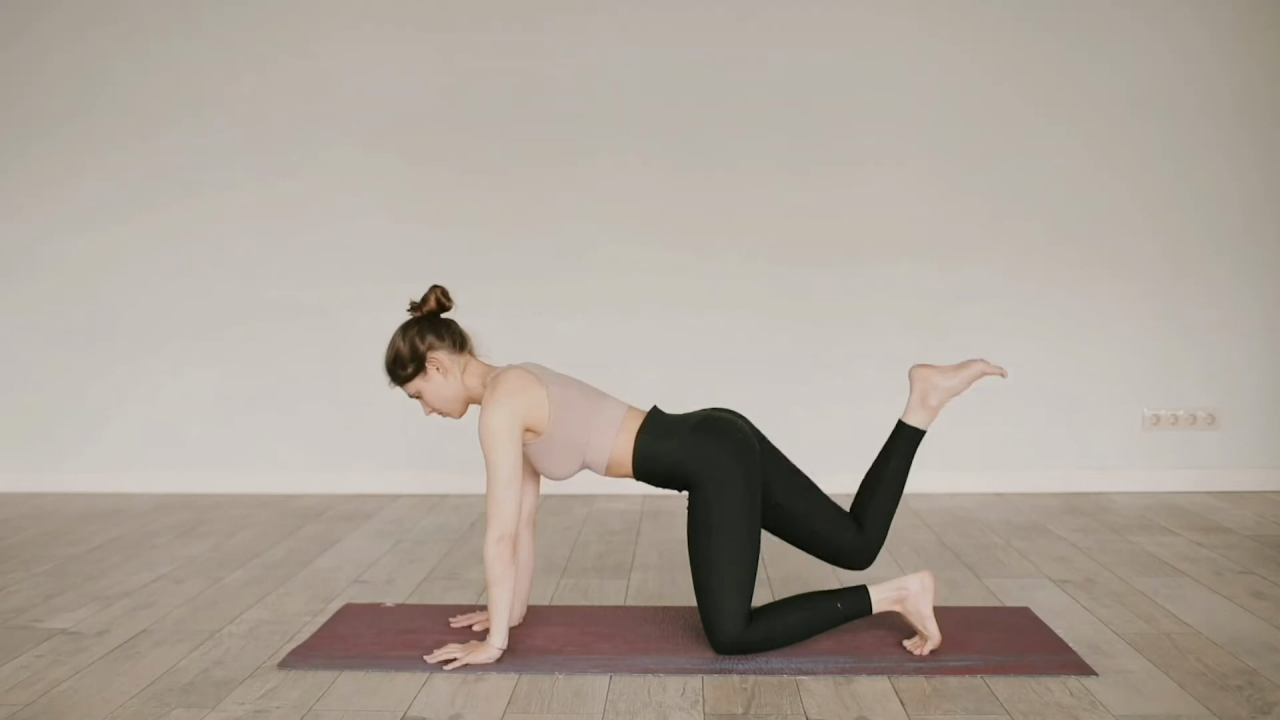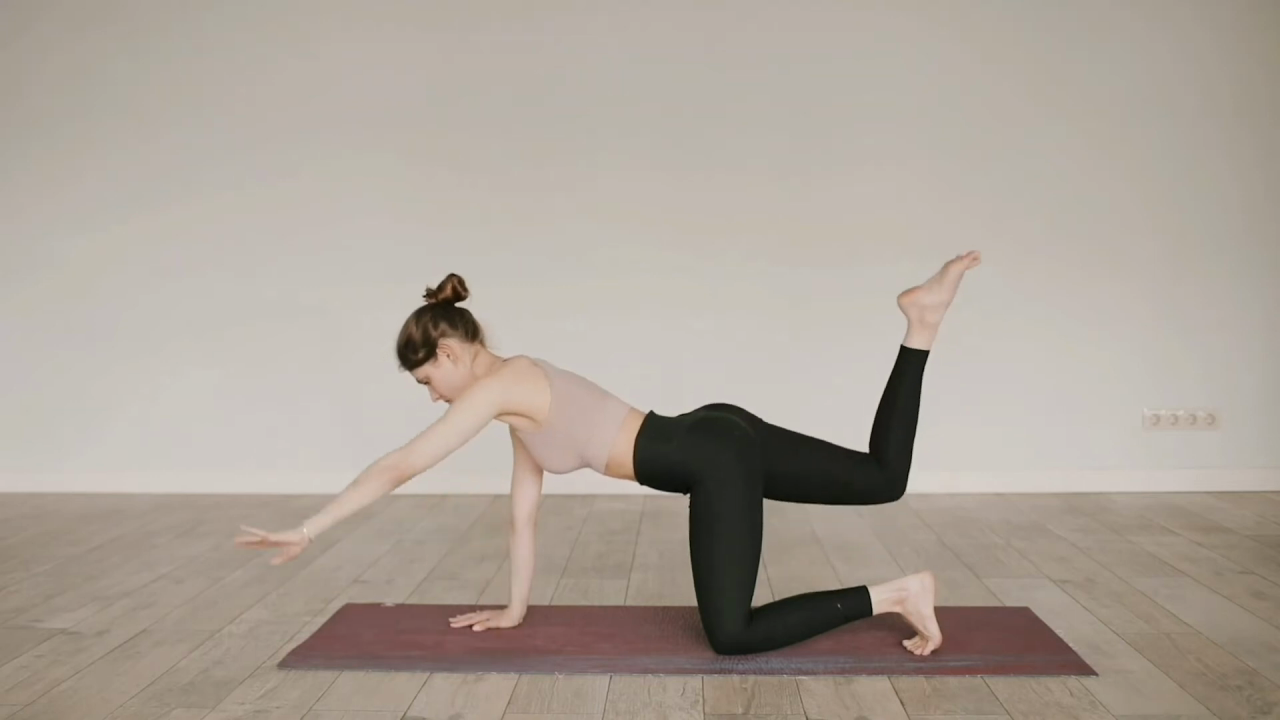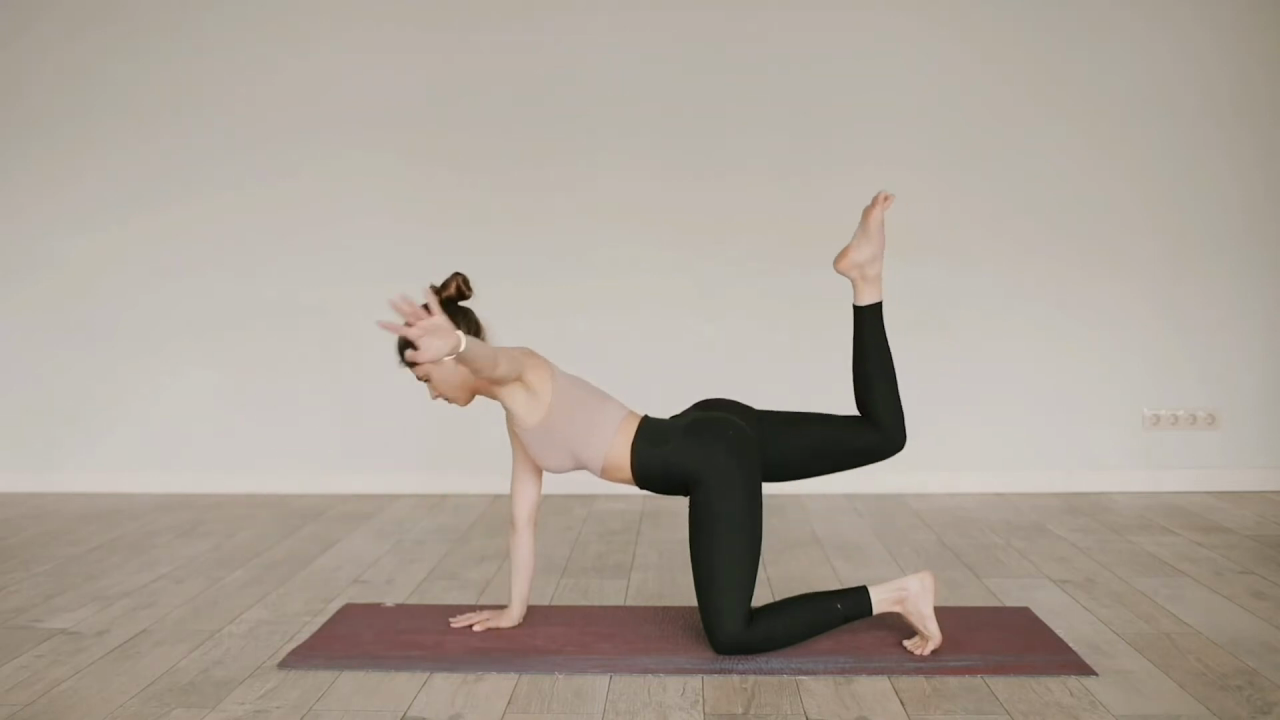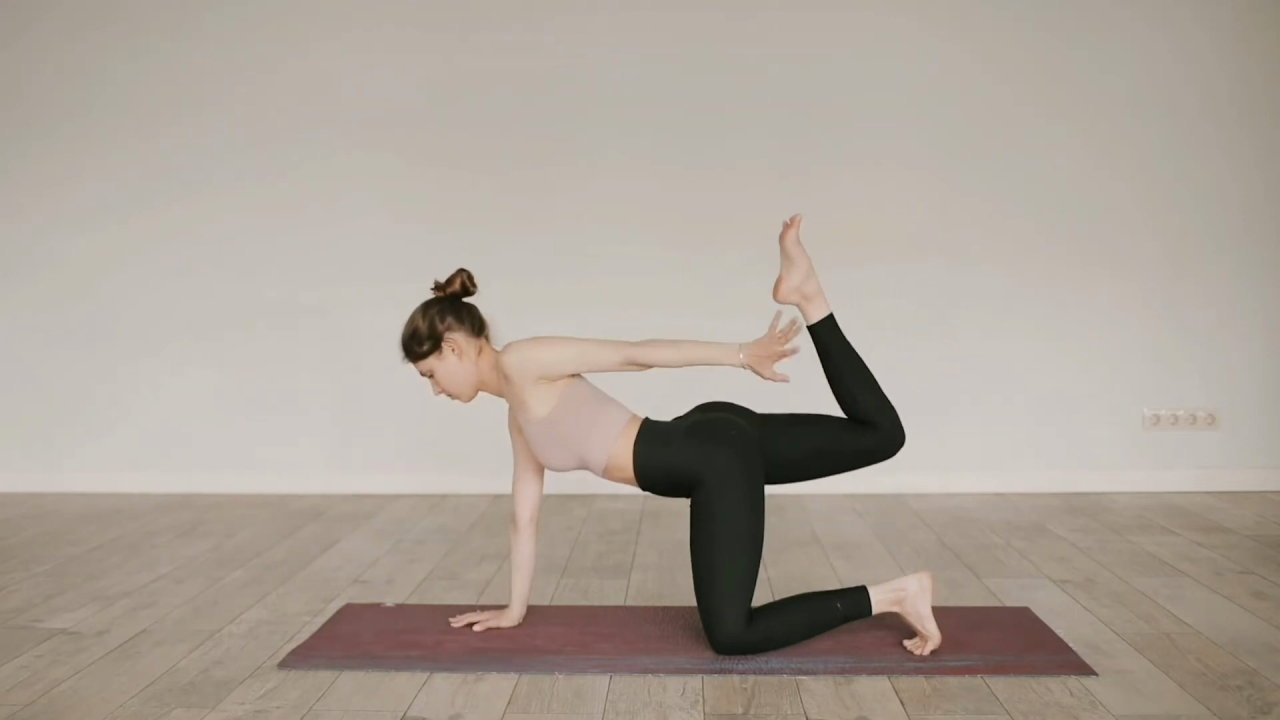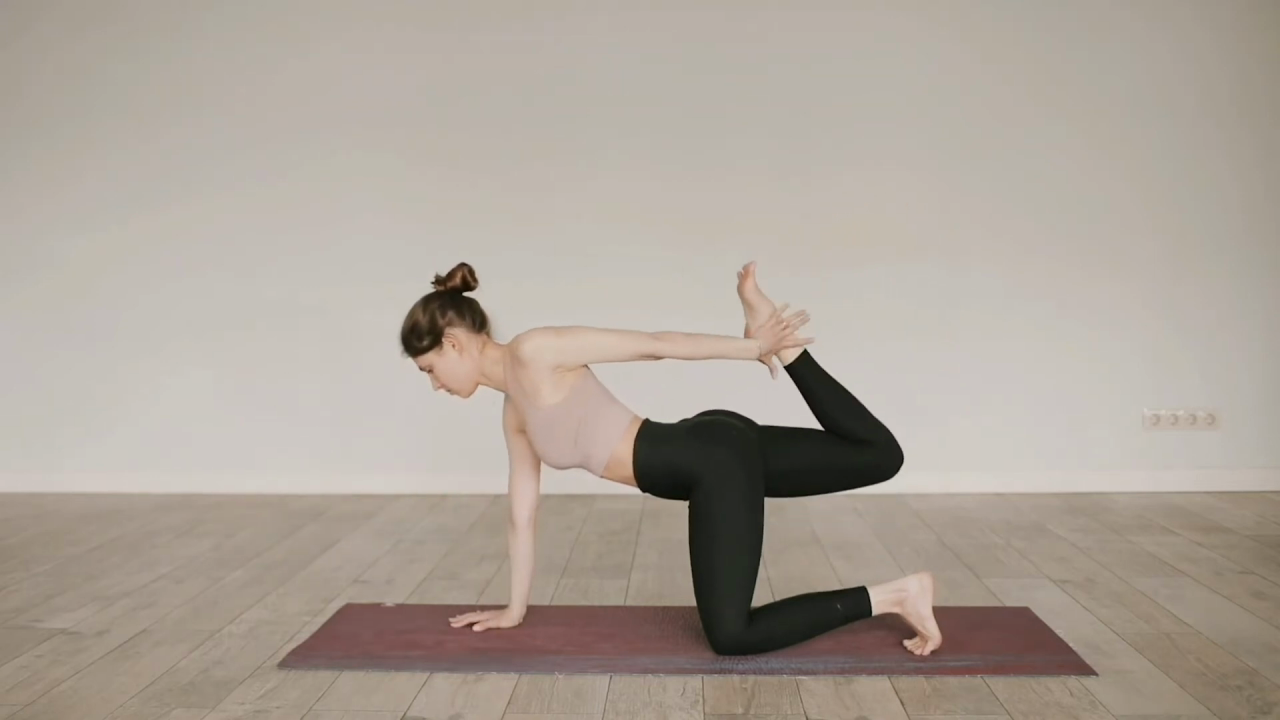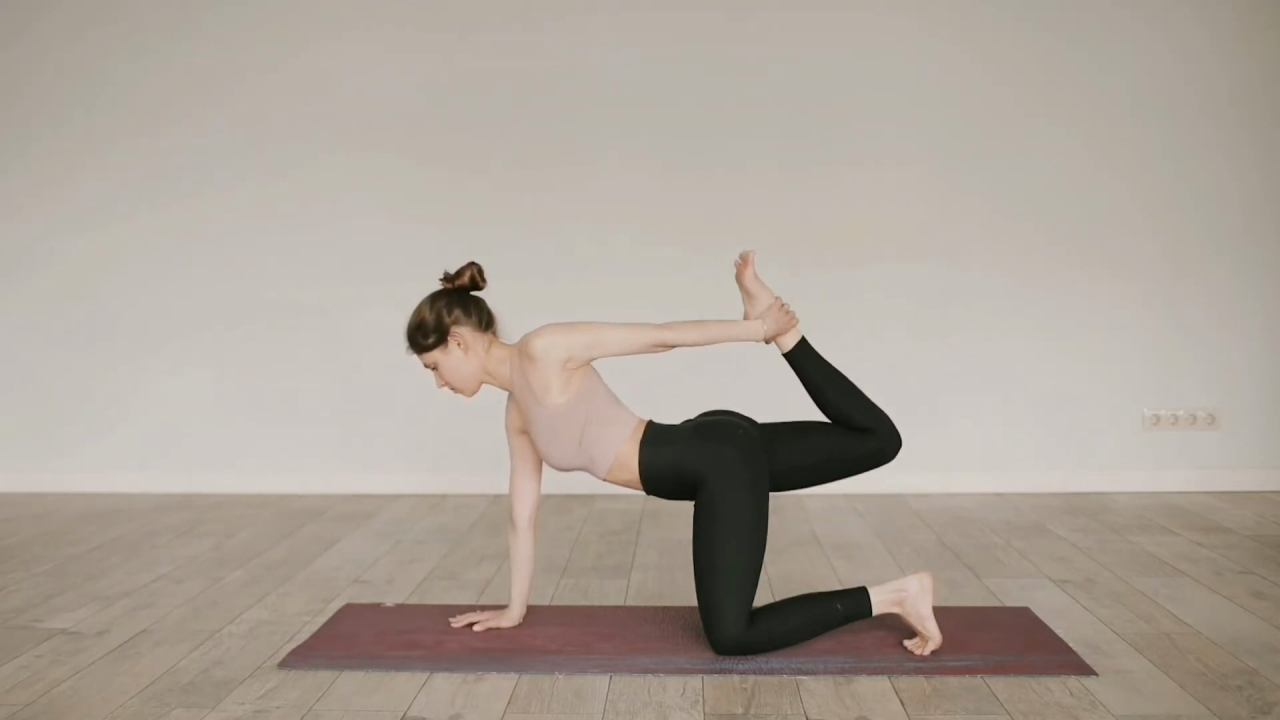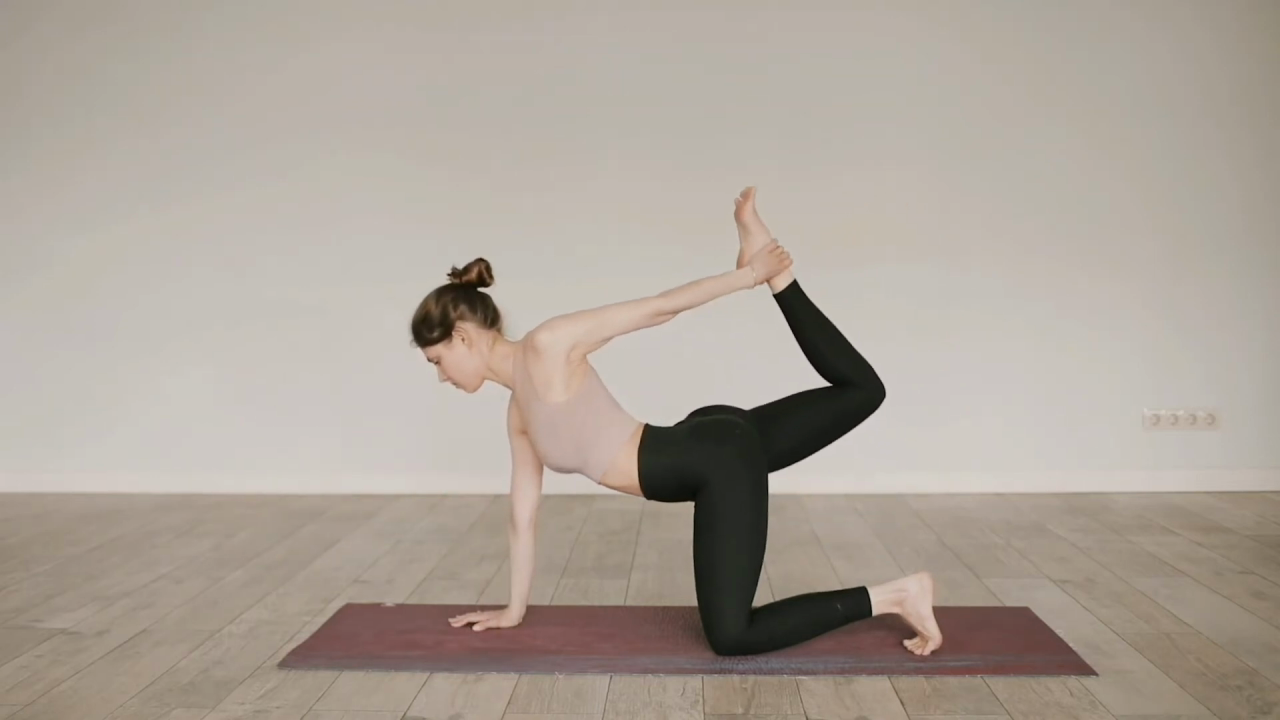
dt=0.5s
person 1, frame 1
left shoulder: (498, 404)
right shoulder: (515, 394)
left elbow: (501, 533)
right elbow: (524, 518)
left wrist: (493, 640)
right wrist: (513, 608)
left hip: (714, 460)
right hip: (720, 444)
left knee: (730, 633)
right knee: (857, 545)
left ankle: (893, 595)
right ankle: (921, 402)
person 1, frame 2
left shoulder: (498, 386)
right shoulder: (517, 396)
left elbow: (404, 463)
right elbow: (522, 513)
left wrist: (311, 528)
right wrist: (514, 608)
left hip: (716, 461)
right hip: (718, 441)
left knee: (732, 635)
right knee: (882, 480)
left ankle: (891, 596)
right ankle: (918, 322)
person 1, frame 3
left shoulder: (513, 370)
right shoulder: (516, 413)
left elbow: (492, 365)
right elbow: (524, 515)
left wrist: (458, 351)
right wrist: (514, 608)
left hip: (714, 457)
right hip: (716, 439)
left knee: (731, 634)
right knee: (884, 435)
left ankle: (893, 595)
right ankle: (863, 277)
person 1, frame 4
left shoulder: (519, 363)
right shoulder: (519, 409)
left elbow: (631, 354)
right elbow: (525, 514)
left wrist: (740, 356)
right wrist: (514, 609)
left hip: (716, 456)
right hip: (713, 447)
left knee: (732, 636)
right knee: (881, 436)
left ankle: (891, 594)
person 1, frame 5
left shoulder: (533, 351)
right shoulder: (514, 411)
left elbow: (652, 344)
right elbow: (522, 514)
left wrist: (751, 348)
right wrist: (514, 609)
left hip: (716, 456)
right hip: (708, 457)
left knee: (731, 637)
left ankle: (892, 596)
person 1, frame 6
left shoulder: (543, 350)
right shoulder: (517, 411)
left elbow: (660, 335)
right elbow: (522, 517)
left wrist: (754, 329)
right wrist: (514, 609)
left hip: (721, 459)
right hip: (713, 458)
left knee: (731, 637)
left ankle: (891, 597)
person 1, frame 7
left shoulder: (547, 346)
right shoulder: (519, 411)
left elbow: (658, 308)
right elbow: (523, 516)
left wrist: (750, 277)
right wrist: (515, 608)
left hip: (719, 457)
right hip: (711, 451)
left knee: (731, 636)
left ankle: (891, 596)
